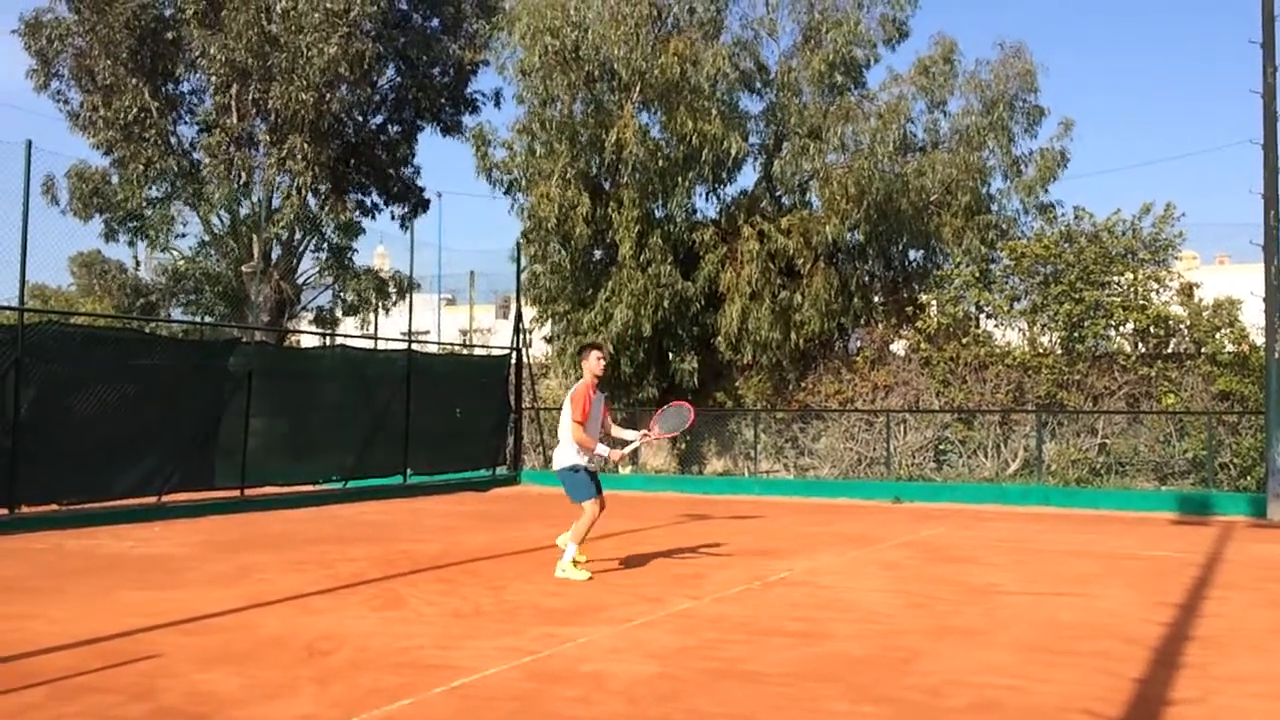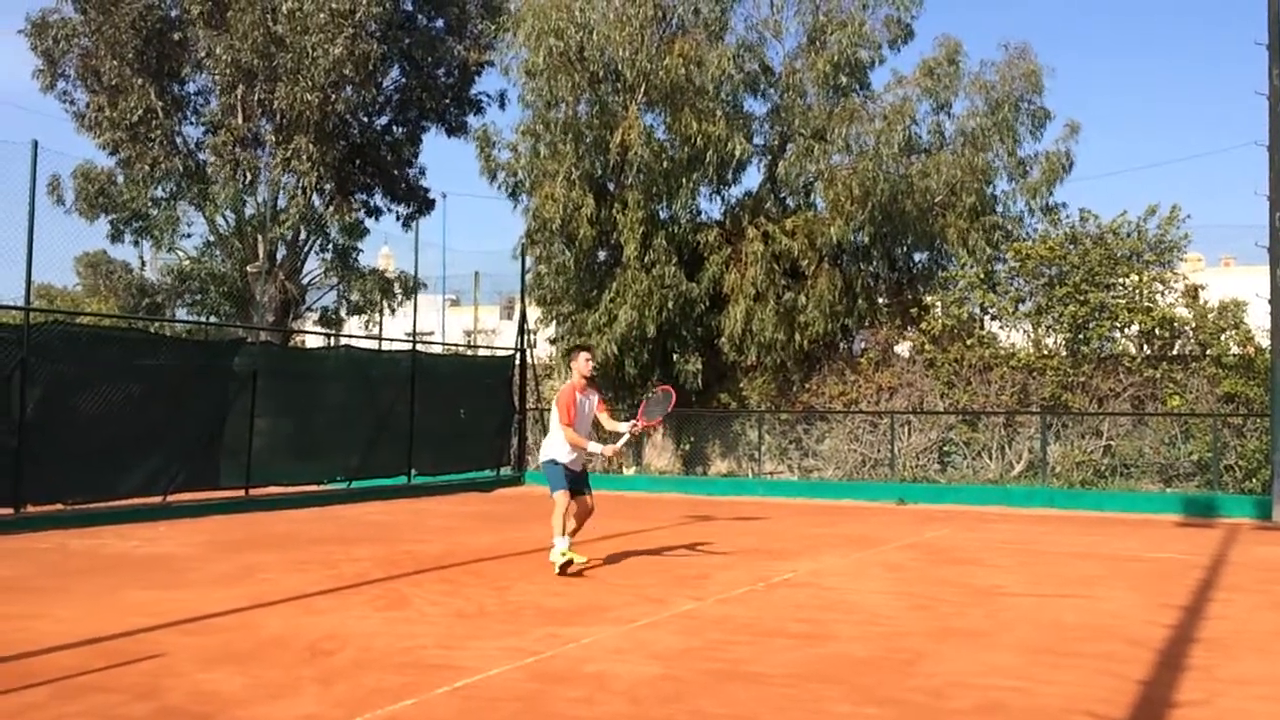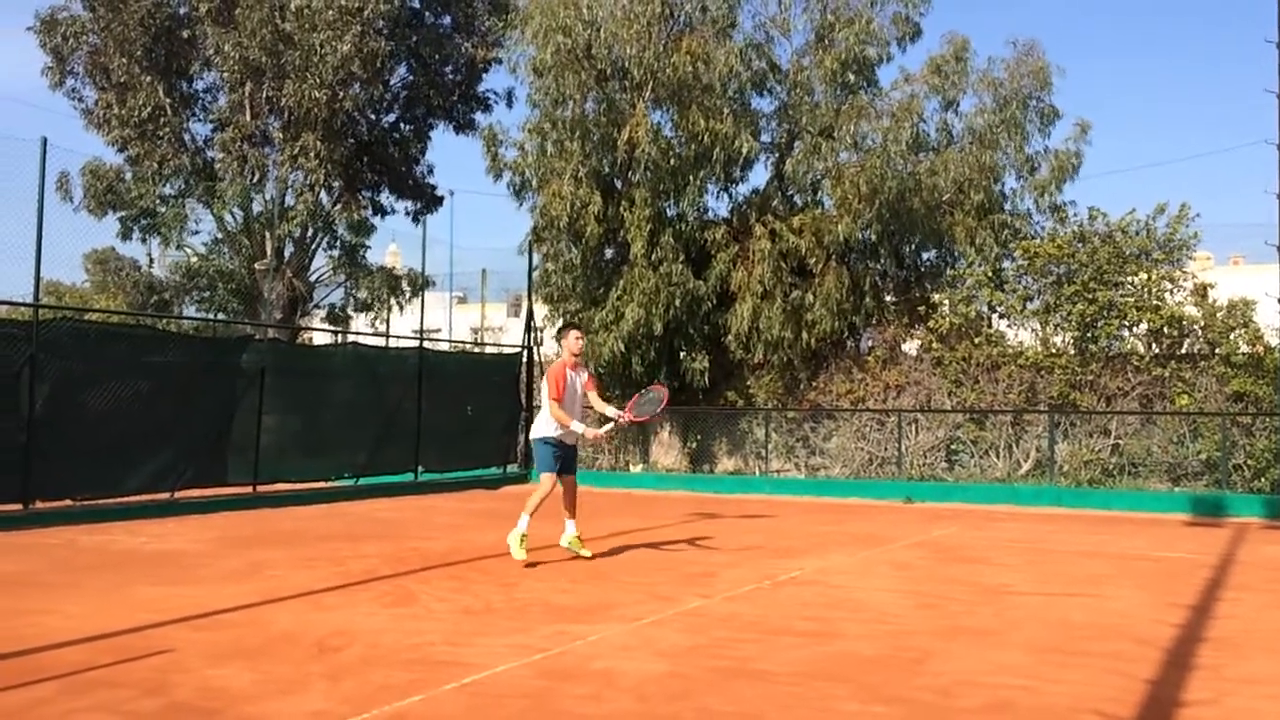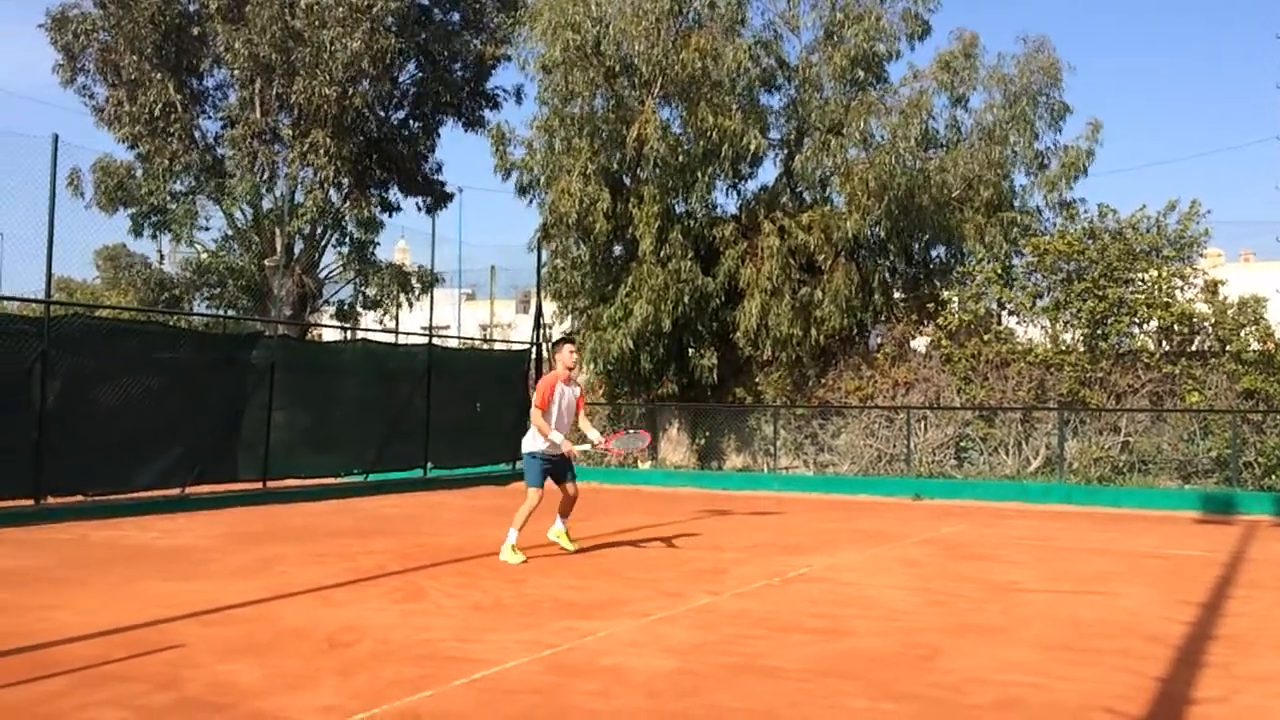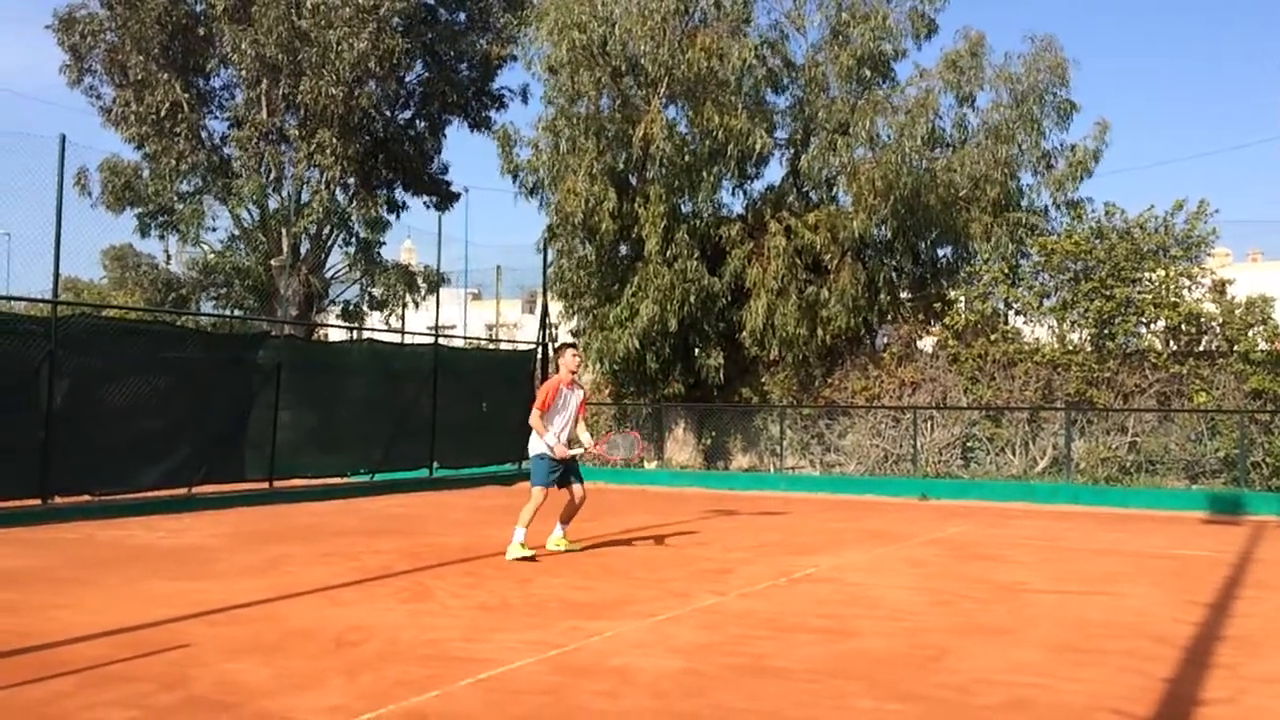
dt=0.2s
person 1, frame 1
left shoulder: (598, 394)
right shoulder: (580, 392)
left elbow: (608, 428)
right elbow: (576, 434)
left wrist: (635, 434)
right wrist: (606, 451)
left hip: (584, 461)
right hip: (570, 462)
left knee: (598, 506)
right knee: (591, 510)
left ankle: (568, 539)
right ankle: (566, 563)
person 1, frame 2
left shoulder: (593, 393)
right shoulder: (566, 394)
left elbow: (607, 421)
right elbow: (569, 436)
left wrist: (627, 426)
right wrist: (600, 448)
left hip: (575, 461)
right hip: (554, 457)
left knee: (587, 507)
right knee: (563, 501)
left ankle: (562, 547)
right ankle: (560, 553)
person 1, frame 3
left shoulder: (583, 371)
right shoulder: (556, 370)
left elbow: (595, 400)
right elbow: (554, 411)
left wrist: (613, 412)
right wrist: (583, 429)
left hip: (568, 438)
right hip: (546, 436)
left knee: (571, 486)
right knee: (547, 484)
left ankle: (571, 536)
right ankle: (519, 534)
person 1, frame 4
left shoulder: (575, 386)
right shoulder: (548, 382)
left elbow: (581, 418)
right elbow: (536, 419)
left wrist: (595, 436)
right wrist: (561, 441)
left hip: (558, 451)
right hip: (536, 449)
left knee: (572, 492)
right knee: (534, 497)
left ankle: (558, 530)
right ankle: (509, 545)
person 1, frame 5
left shoulder: (580, 390)
right shoulder: (551, 386)
left elbow: (579, 423)
right elbow: (534, 419)
left wrist: (586, 439)
right wrist: (554, 444)
left hip: (563, 452)
right hip: (543, 452)
left knee: (579, 496)
right knee: (539, 496)
left ankle: (557, 537)
right ankle: (516, 544)
